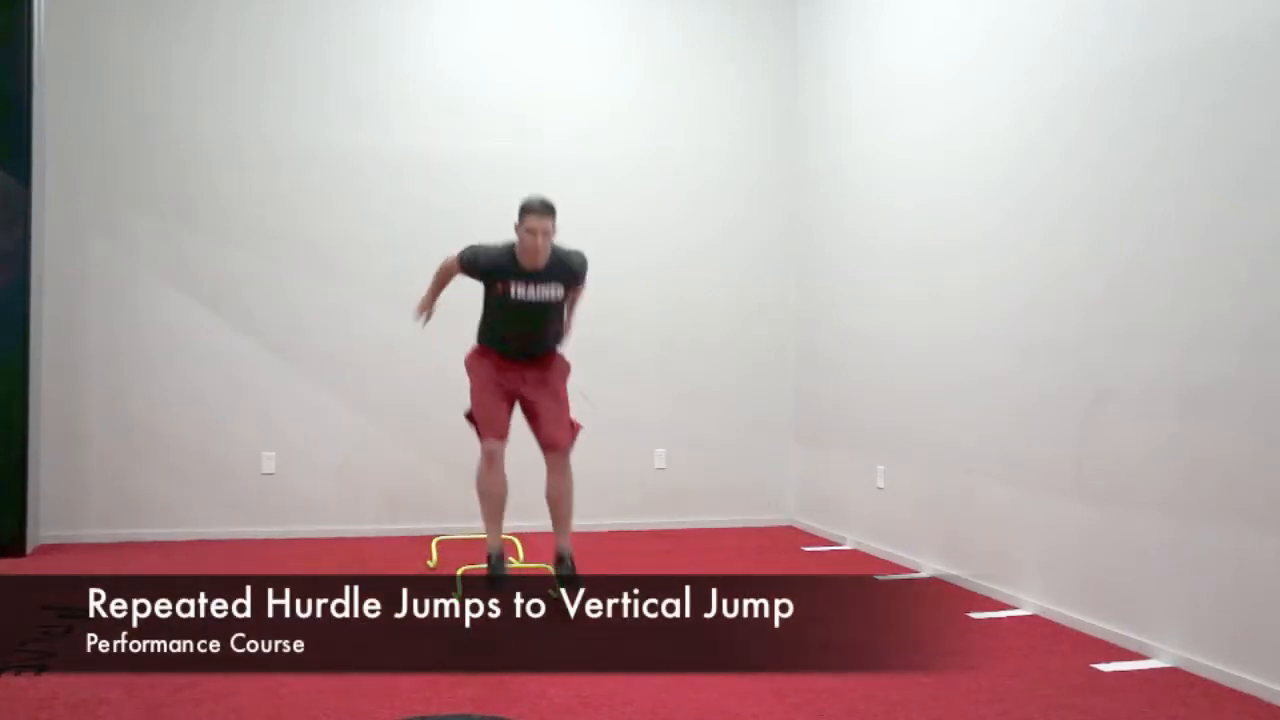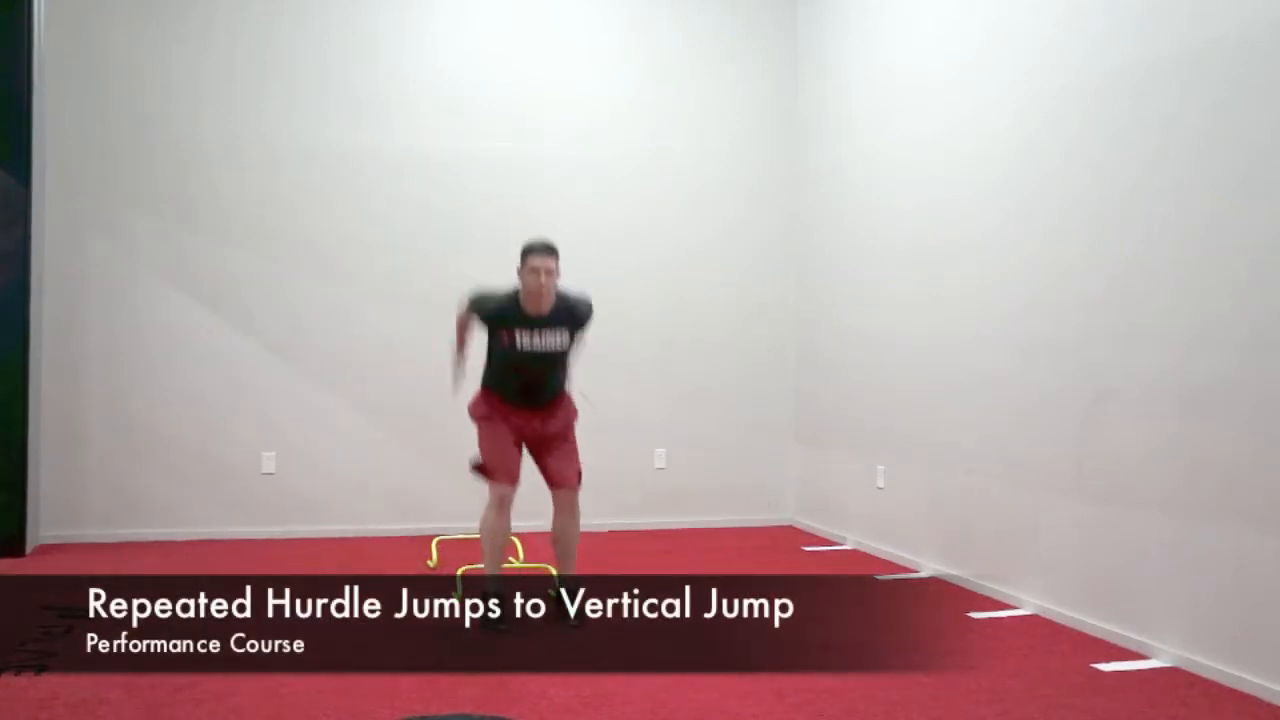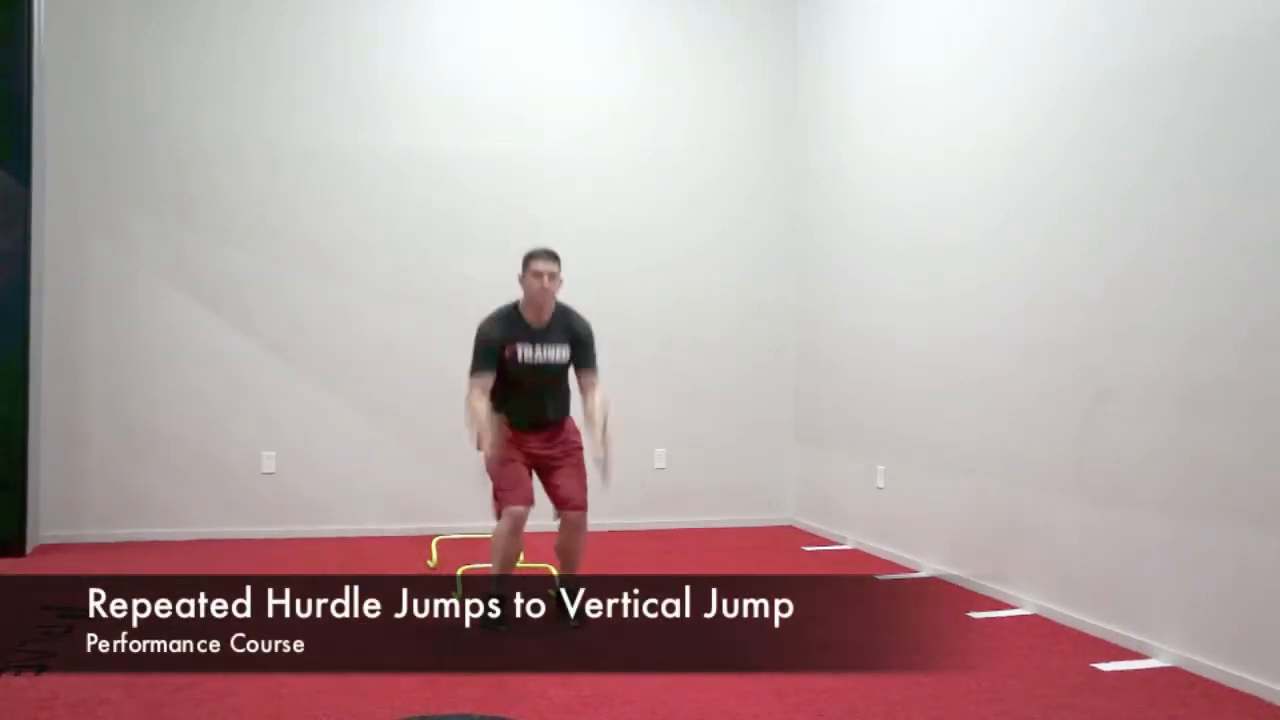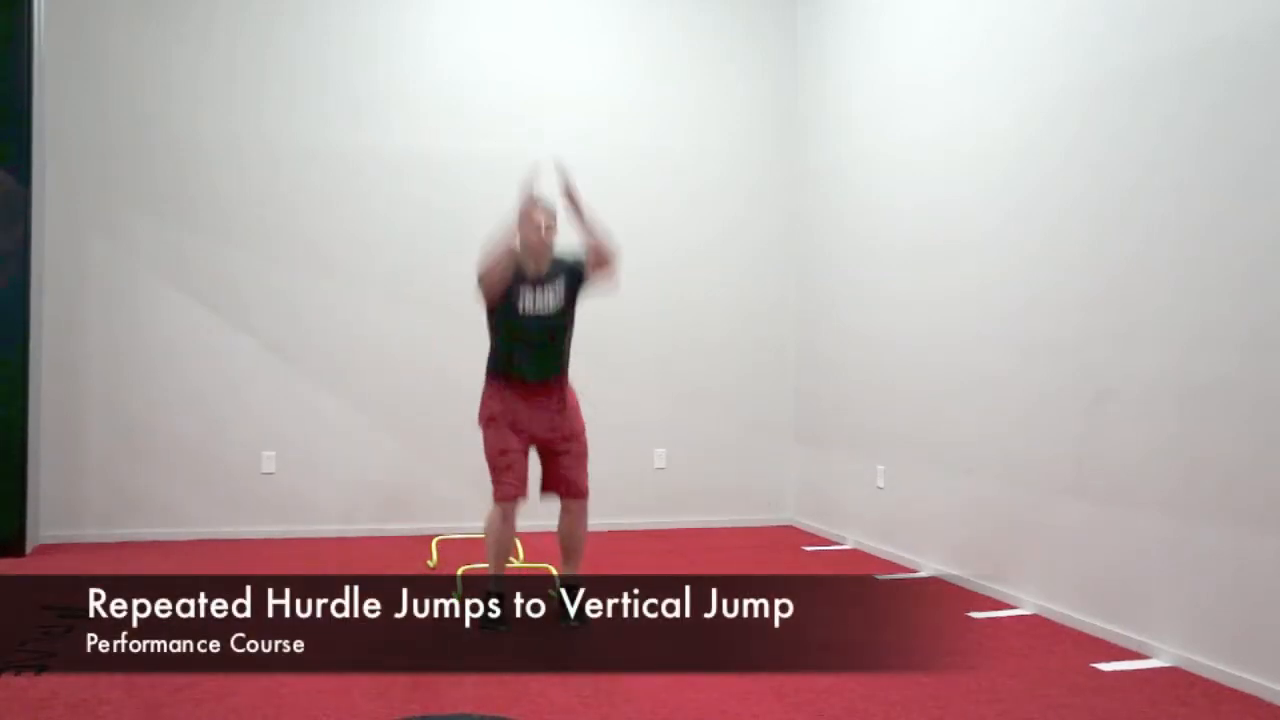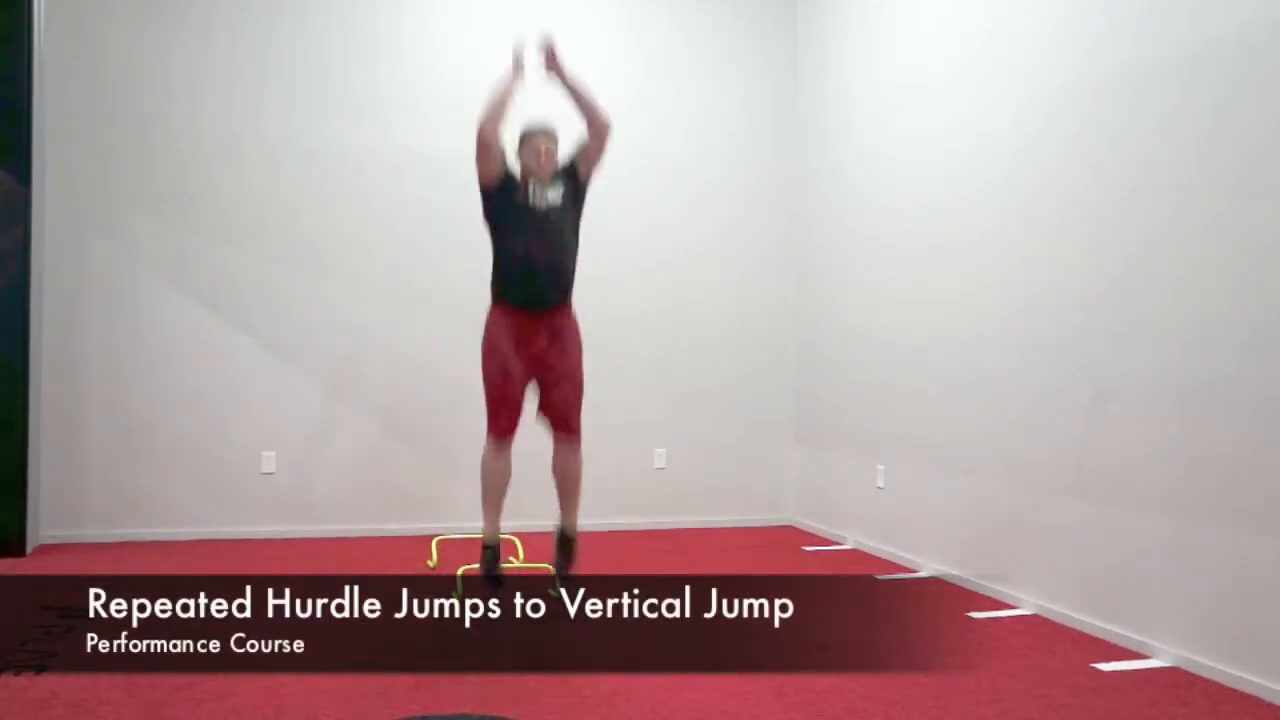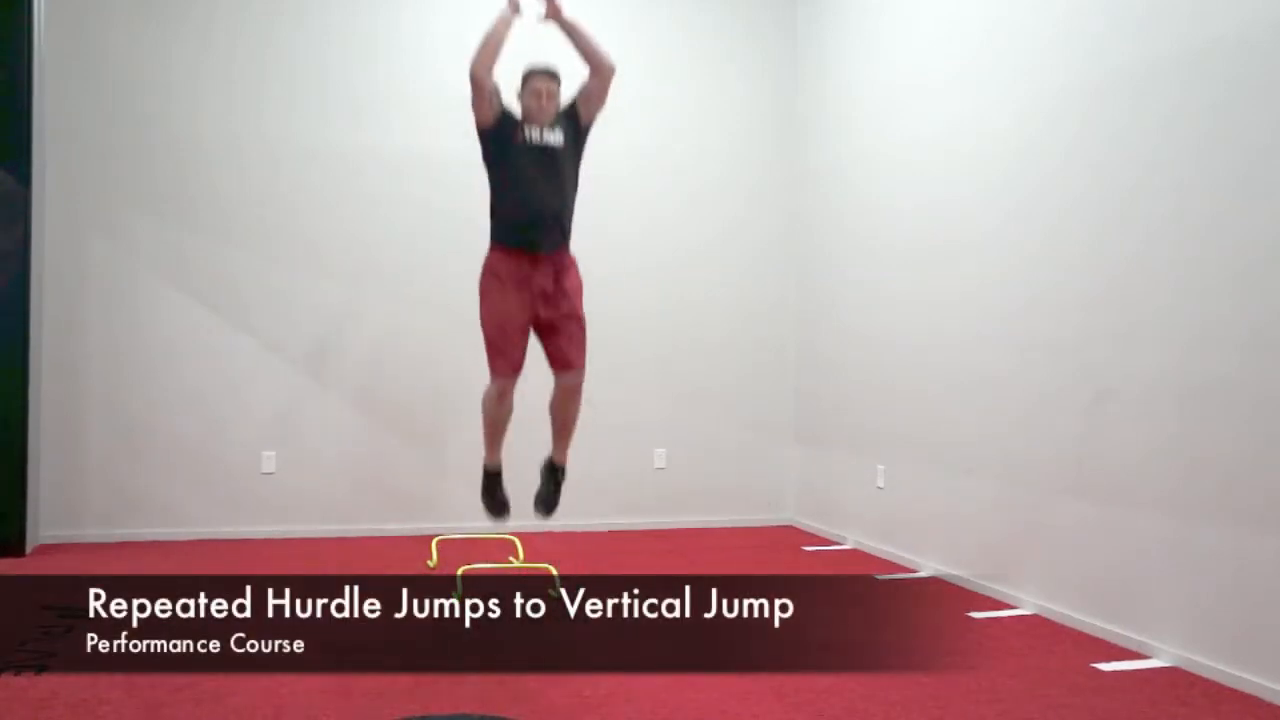
dt=0.1s
person 1, frame 1
left shoulder: (572, 263)
right shoulder: (489, 258)
right elbow: (452, 265)
right wrist: (430, 297)
left hip: (543, 367)
right hip: (492, 365)
left knee: (558, 452)
right knee: (492, 448)
left ankle: (564, 556)
right ankle: (495, 553)
person 1, frame 2
left shoulder: (576, 310)
right shoulder: (496, 307)
right elbow: (468, 310)
right wrist: (461, 352)
left hip: (552, 411)
right hip: (500, 410)
left knee: (567, 493)
right knee: (501, 492)
left ankle: (567, 590)
right ankle: (491, 591)
person 1, frame 3
left shoulder: (575, 326)
right shoulder: (496, 327)
left elbow: (591, 387)
right elbow: (478, 391)
left wrist: (597, 435)
right wrist: (484, 436)
left hip: (556, 433)
right hip: (507, 436)
left knee: (575, 514)
right knee: (514, 514)
left ankle: (569, 596)
right ankle: (497, 599)
person 1, frame 4
left shoulder: (569, 271)
right shoulder: (501, 277)
left elbow: (606, 260)
right elbow: (488, 276)
left wrist: (578, 212)
right wrist: (518, 220)
left hip: (556, 400)
right hip: (507, 401)
left knee: (575, 500)
right knee: (508, 500)
left ankle: (571, 588)
right ankle: (495, 593)
person 1, frame 5
left shoulder: (570, 183)
right shoulder: (502, 188)
left elbow: (601, 128)
right elbow: (485, 135)
left wrist: (561, 73)
right wrist: (515, 74)
left hip: (559, 328)
right hip: (508, 328)
left knee: (567, 437)
right knee: (500, 439)
left ankle: (567, 533)
right ankle: (490, 543)
person 1, frame 6
left shoulder: (571, 129)
right shoulder: (501, 131)
left elbow: (605, 72)
right elbow: (478, 76)
left hip: (558, 271)
right hip: (507, 271)
left knee: (570, 377)
right knee: (503, 380)
left ankle: (556, 466)
right ankle: (492, 471)
